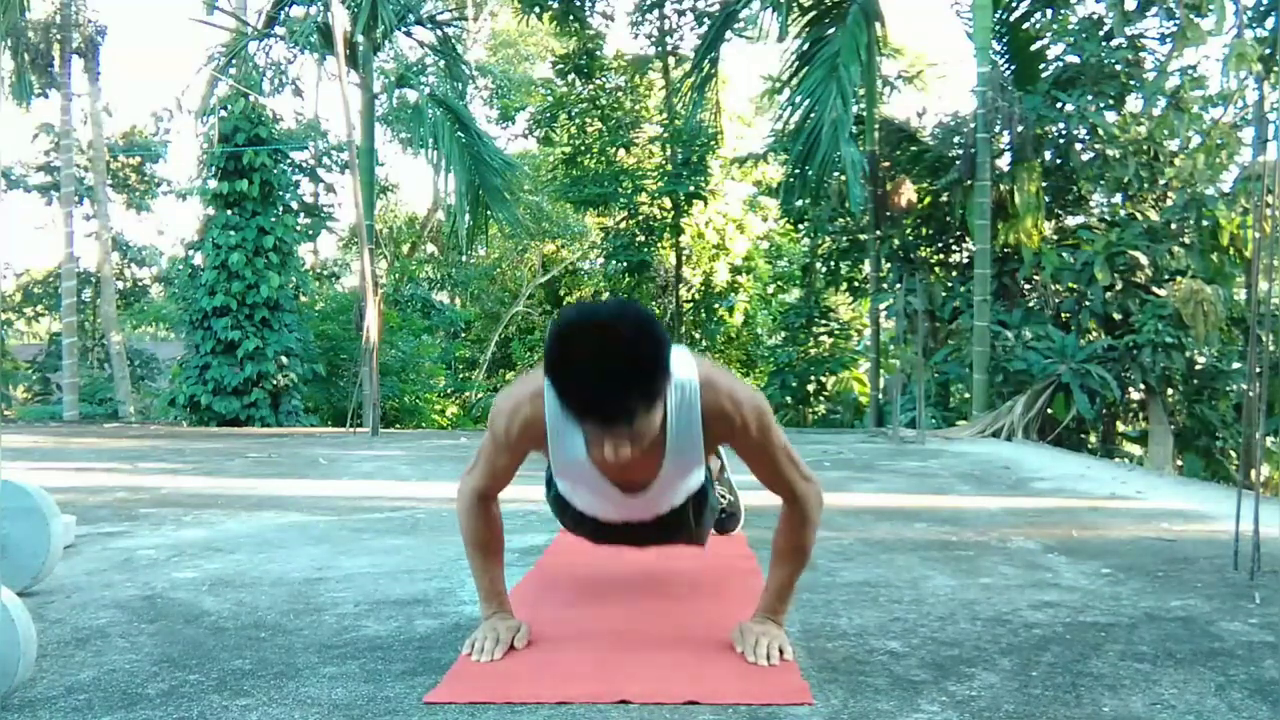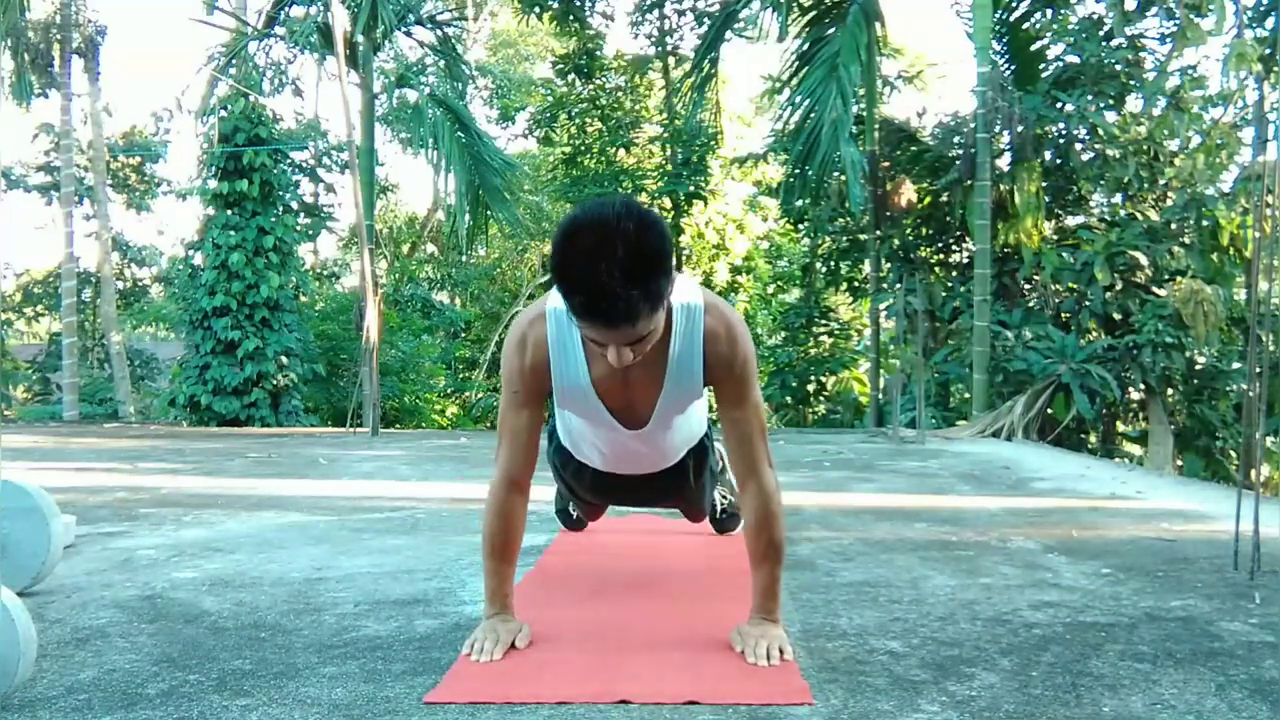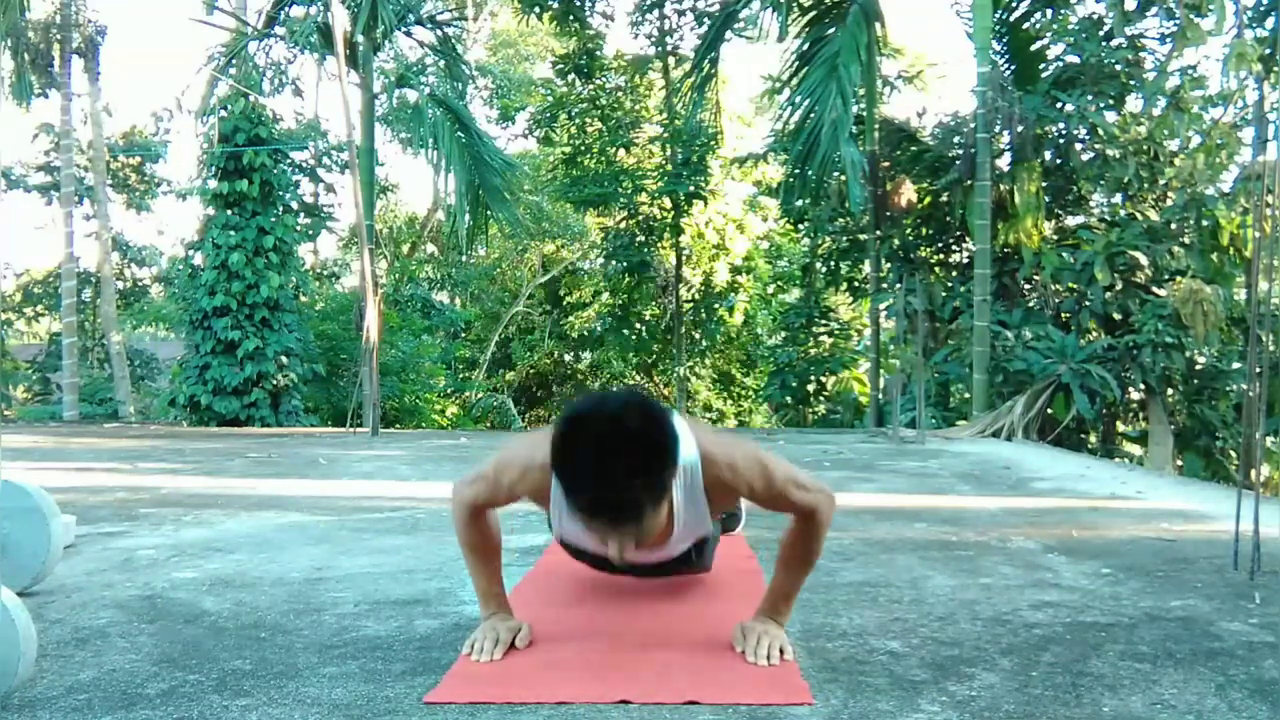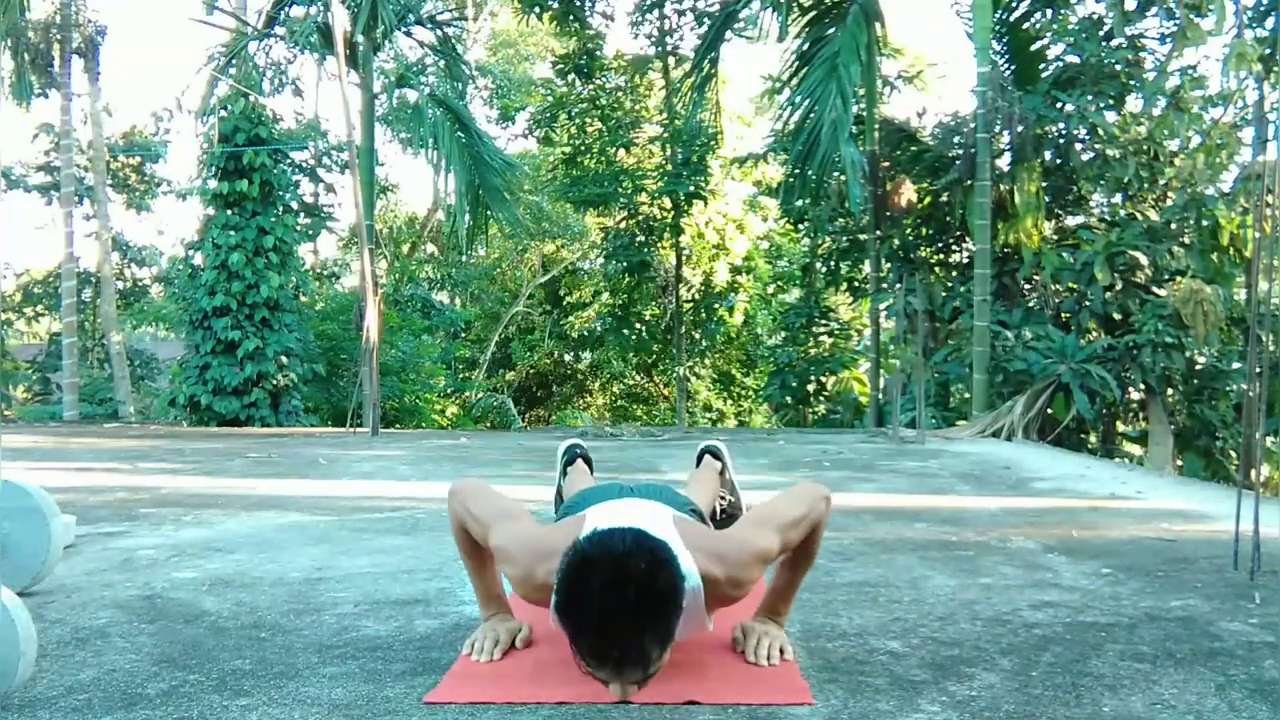
dt=0.4s
person 1, frame 1
left shoulder: (718, 399)
right shoulder: (528, 406)
left elbow: (801, 496)
right elbow: (476, 494)
left wrist: (770, 617)
right wrist: (495, 612)
left hip: (680, 506)
right hip: (583, 510)
left knee: (700, 528)
person 1, frame 2
left shoulder: (718, 329)
right shoulder: (533, 336)
left elbow: (755, 477)
right elbow: (512, 481)
left wrist: (764, 618)
right wrist: (497, 613)
left hip: (681, 459)
right hip: (582, 460)
left knee: (703, 510)
right knee: (580, 514)
left ankle: (717, 487)
right ankle: (572, 498)
person 1, frame 3
left shoulder: (719, 464)
right shoulder: (535, 466)
left elbow: (818, 505)
right elbow: (467, 500)
left wrist: (770, 618)
right wrist: (494, 613)
person 1, frame 4
left shoulder: (723, 570)
right shoulder: (536, 569)
left elbow: (816, 500)
right elbow: (461, 497)
left wrist: (771, 619)
right wrist: (494, 615)
left hip: (673, 511)
right hip: (590, 510)
left ankle: (711, 464)
right ankle: (575, 464)
